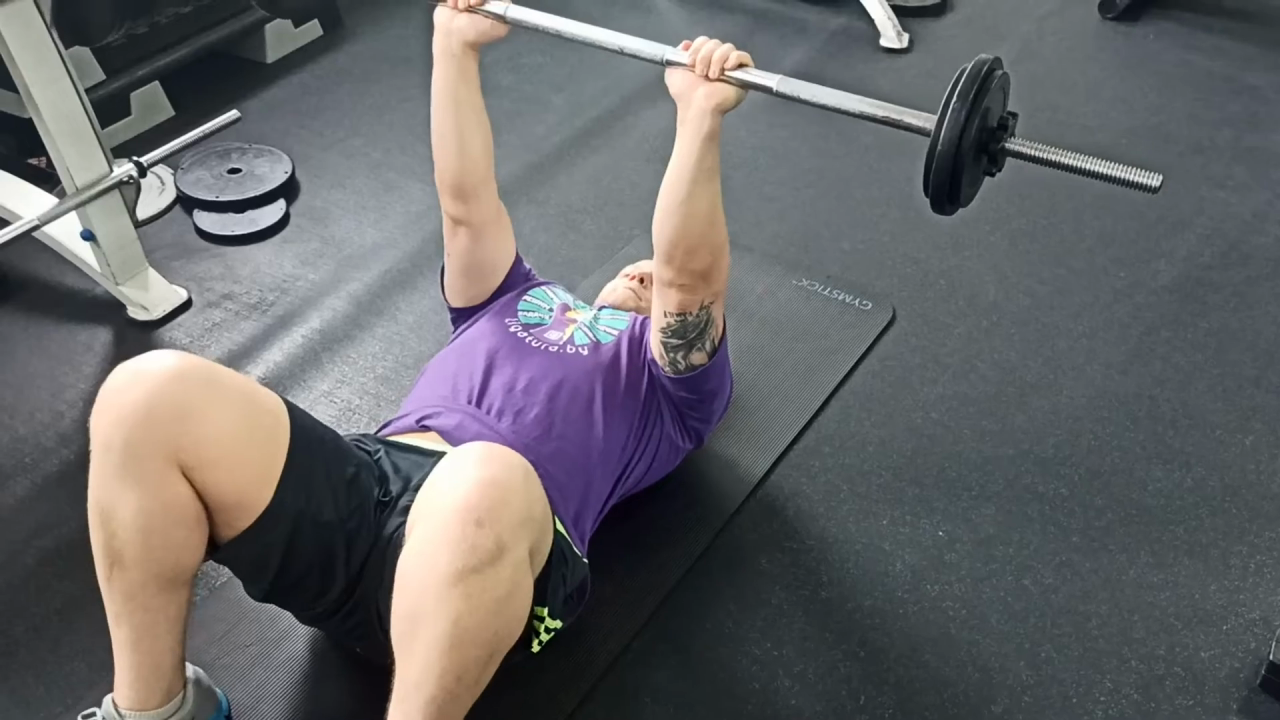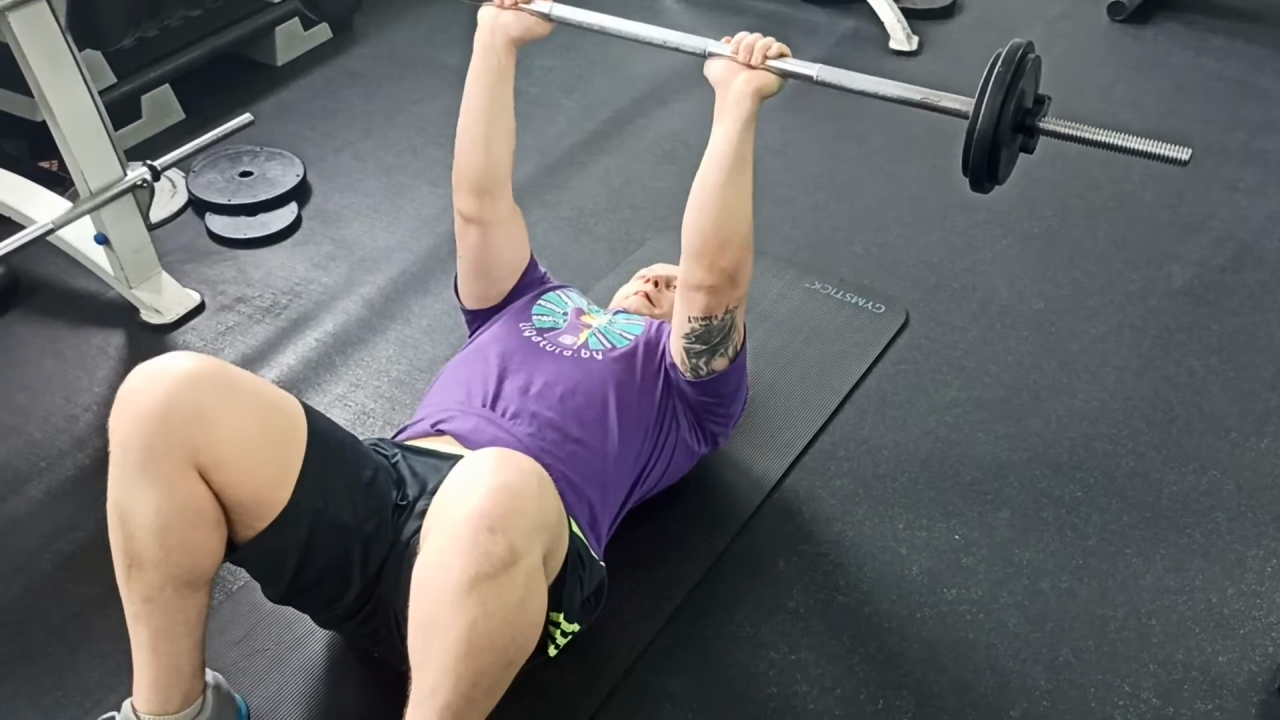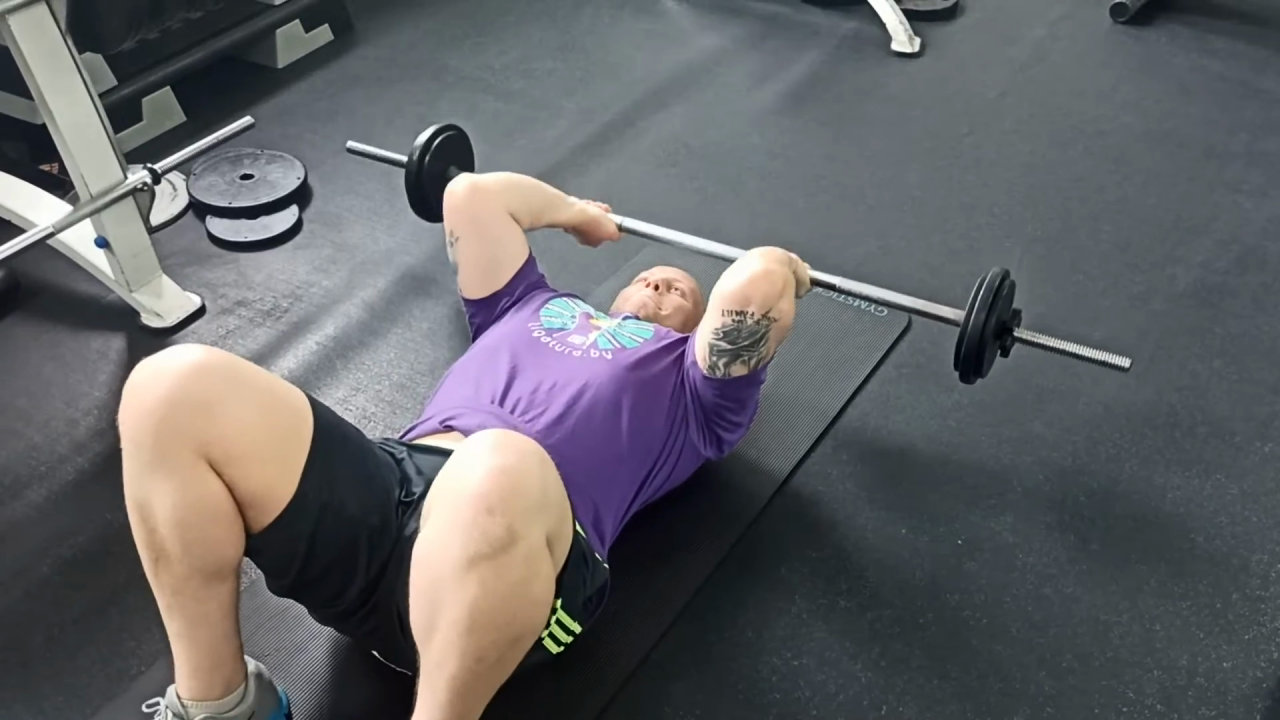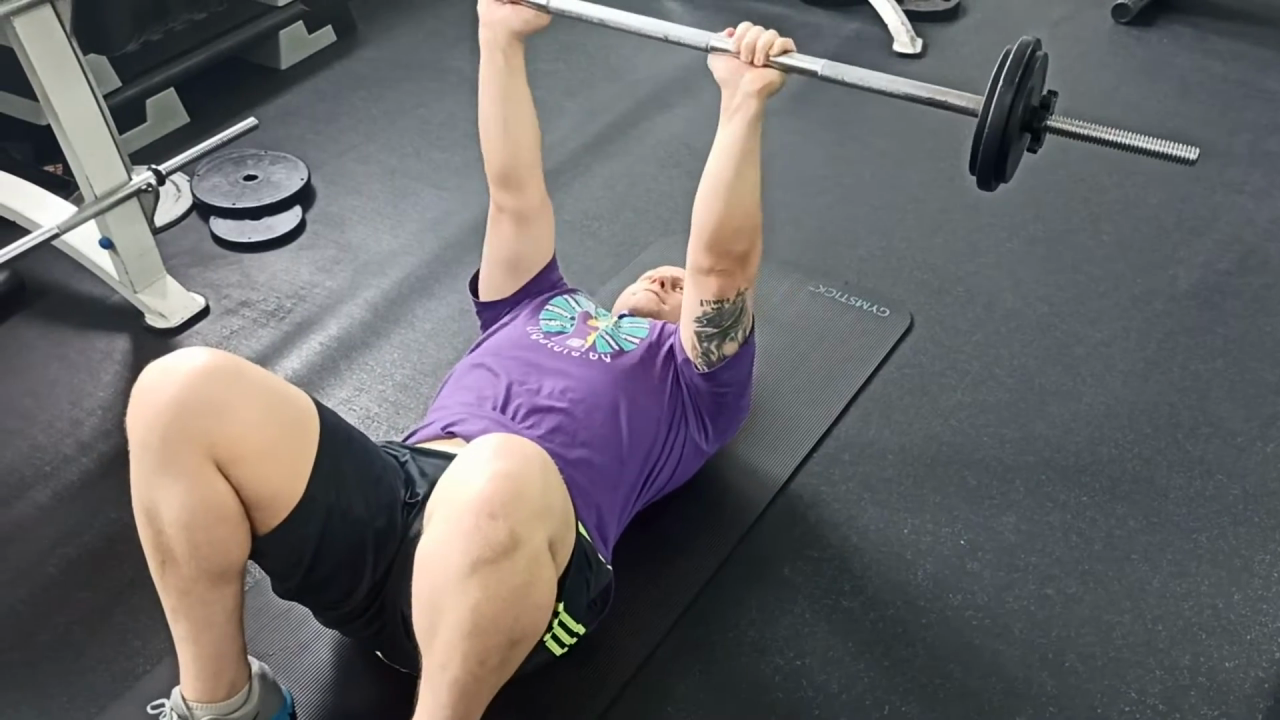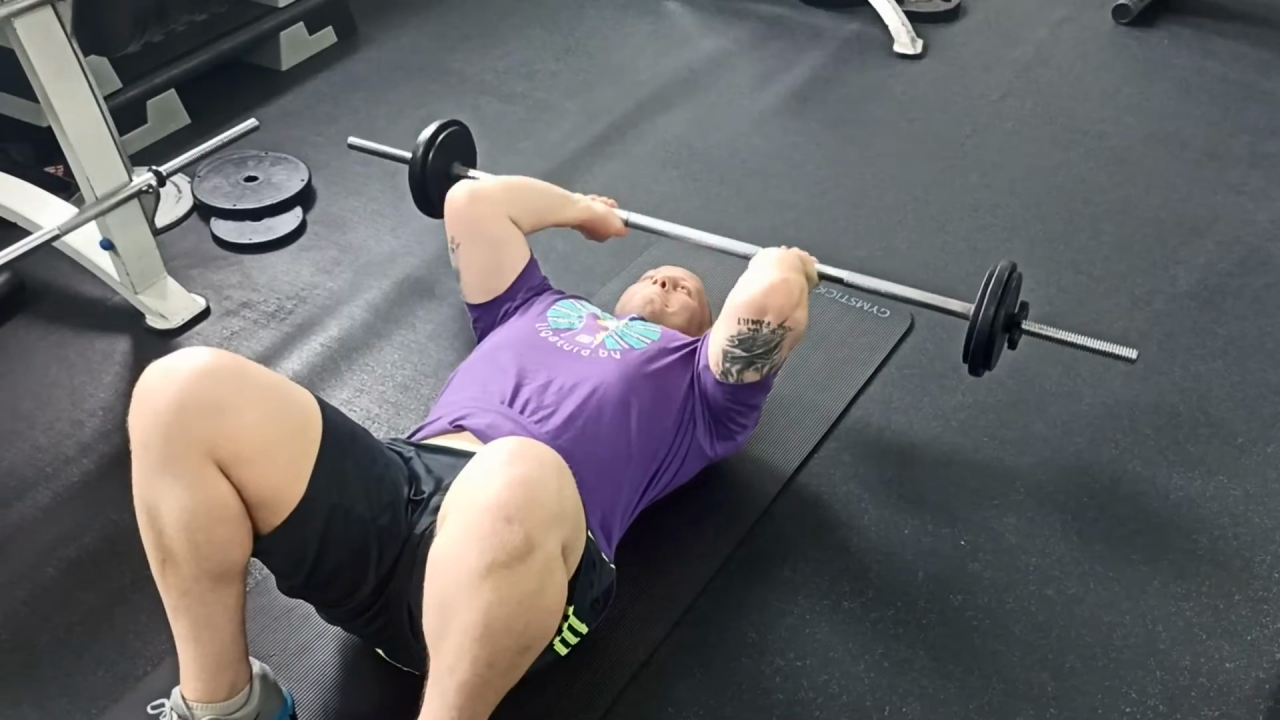
dt=1s
person 1, frame 1
left shoulder: (677, 377)
right shoulder: (520, 302)
left elbow: (692, 276)
right elbow: (467, 204)
left wrist: (700, 115)
left hip: (491, 520)
right hip: (368, 481)
left knee: (482, 485)
right knee: (150, 395)
person 1, frame 2
left shoulder: (690, 384)
right shoulder: (534, 305)
left elbow: (716, 277)
right elbow: (479, 204)
left wrist: (736, 103)
left hip: (505, 527)
right hip: (380, 489)
left knee: (491, 496)
right knee: (166, 396)
person 1, frame 3
left shoulder: (695, 385)
right shoulder: (537, 308)
left elbow: (752, 295)
right elbow: (470, 197)
left wrist: (775, 262)
right wrist: (576, 211)
left hip: (514, 528)
right hip: (389, 486)
left knee: (495, 476)
right knee: (174, 388)
person 1, frame 4
left shoulder: (695, 380)
right shoulder: (541, 309)
left elbow: (723, 263)
right elbow: (515, 195)
left wrist: (742, 99)
left hip: (516, 535)
right hip: (392, 492)
left knee: (500, 481)
right knee: (179, 391)
person 1, frame 5
left shoulder: (699, 382)
right shoulder: (542, 312)
left elbow: (771, 307)
right elbow: (471, 202)
left wrist: (781, 264)
right wrist: (581, 210)
left hip: (523, 528)
right hip: (397, 486)
left knee: (512, 486)
right knee: (183, 390)
